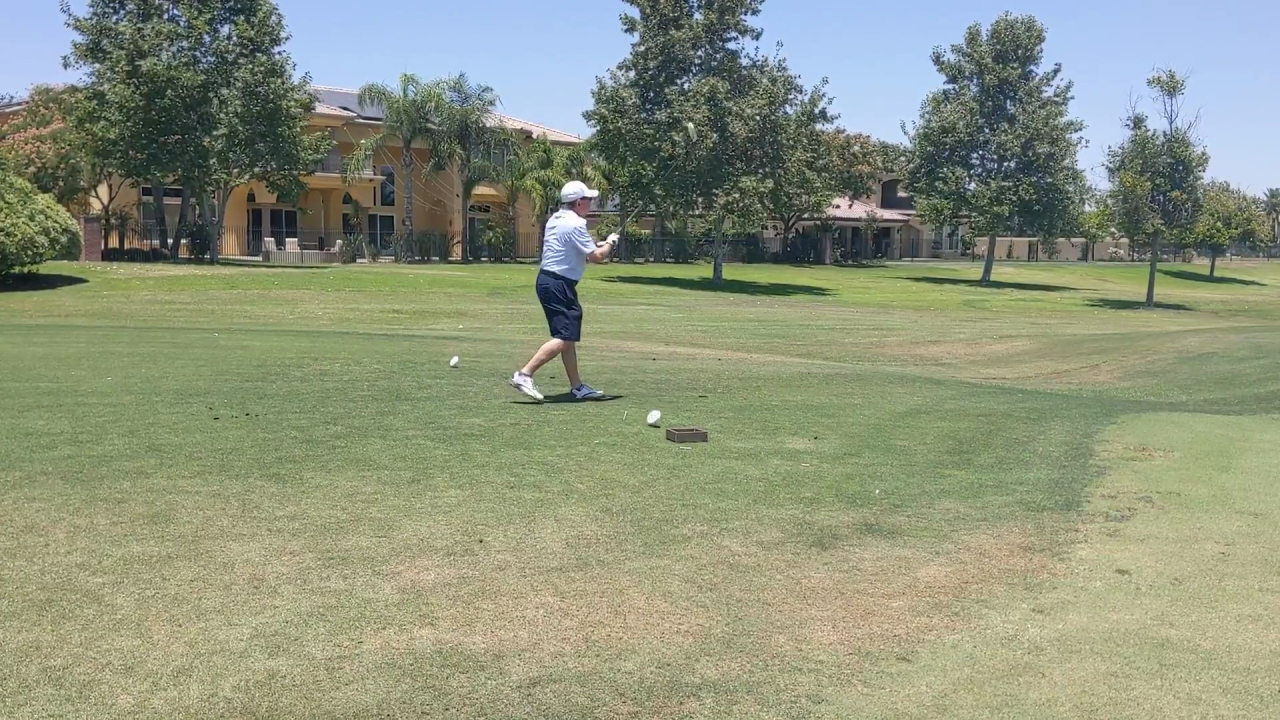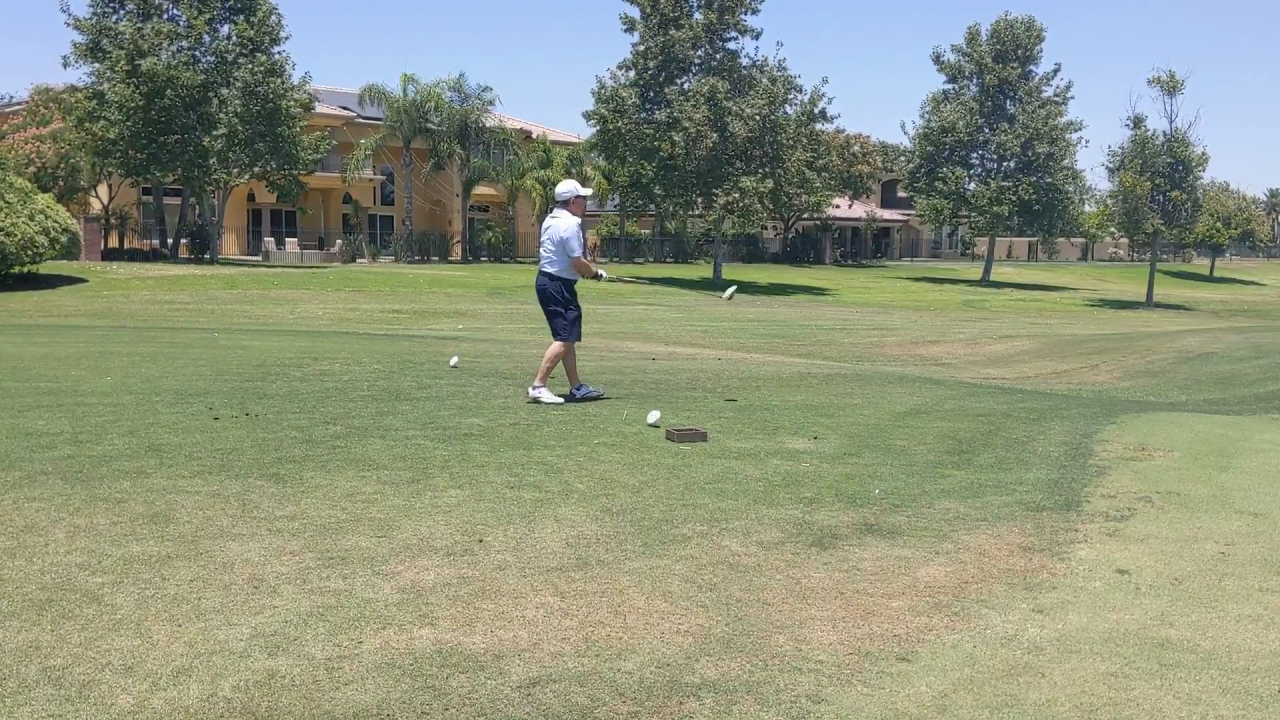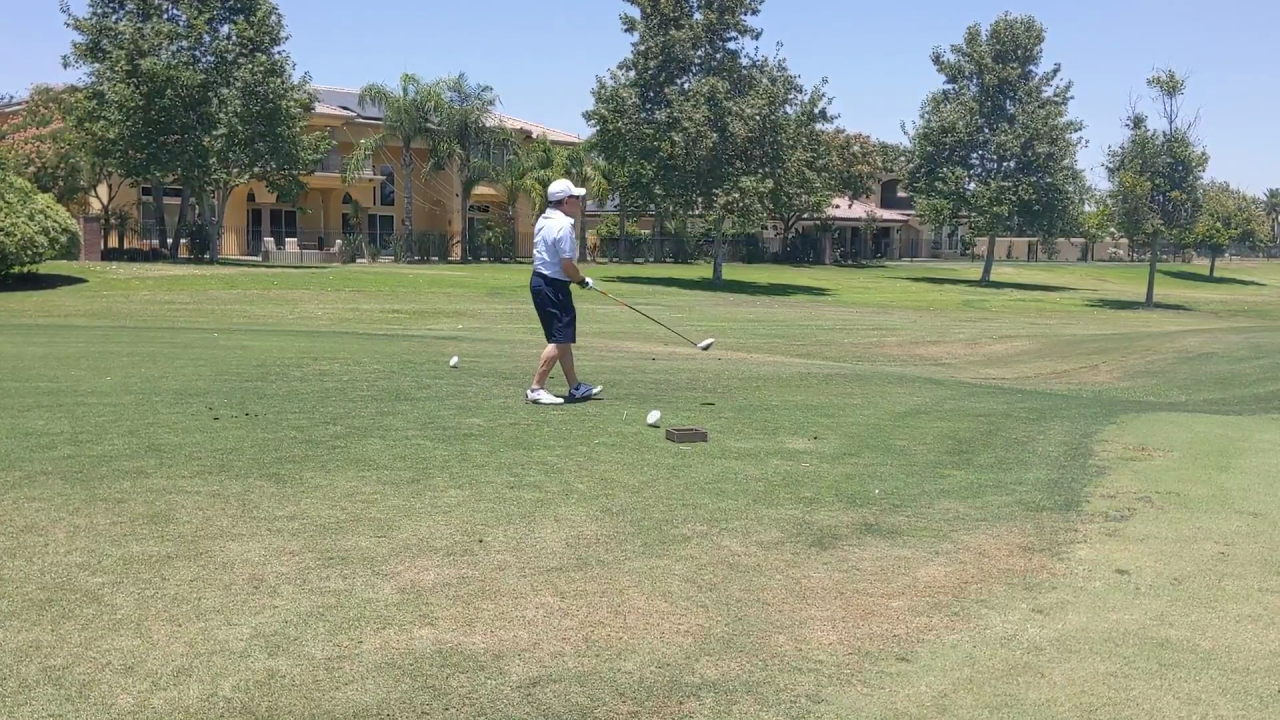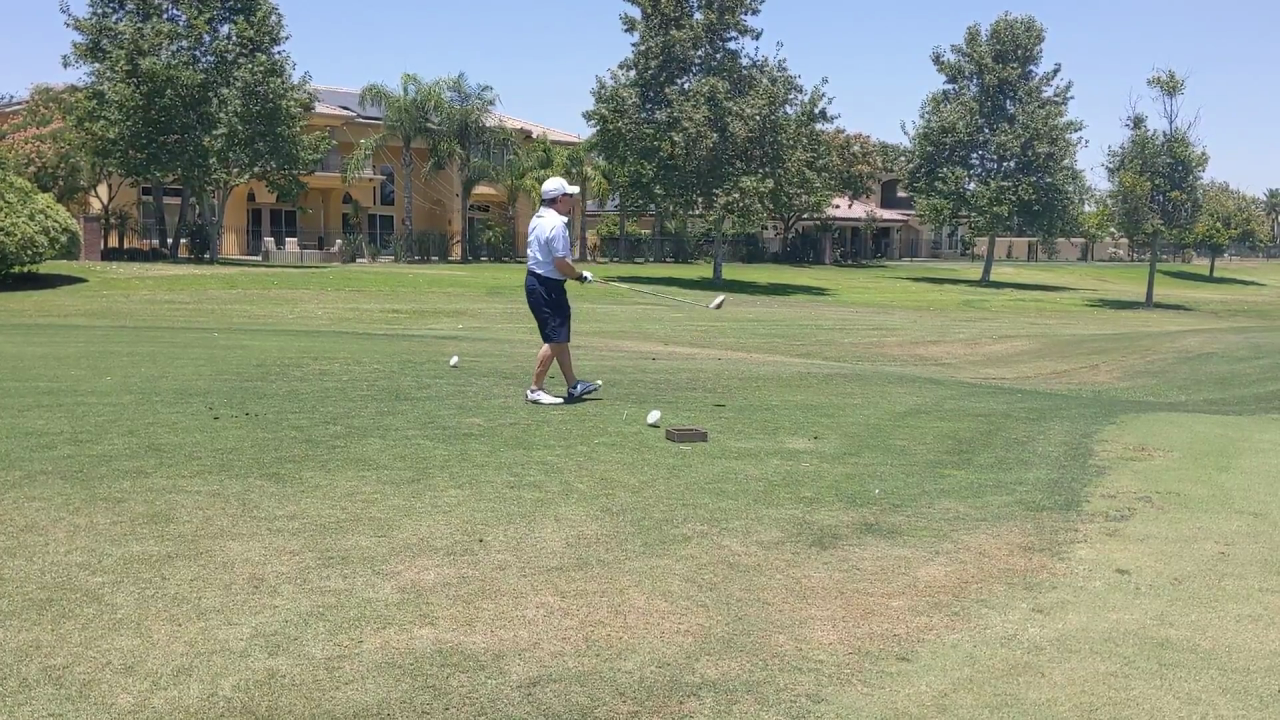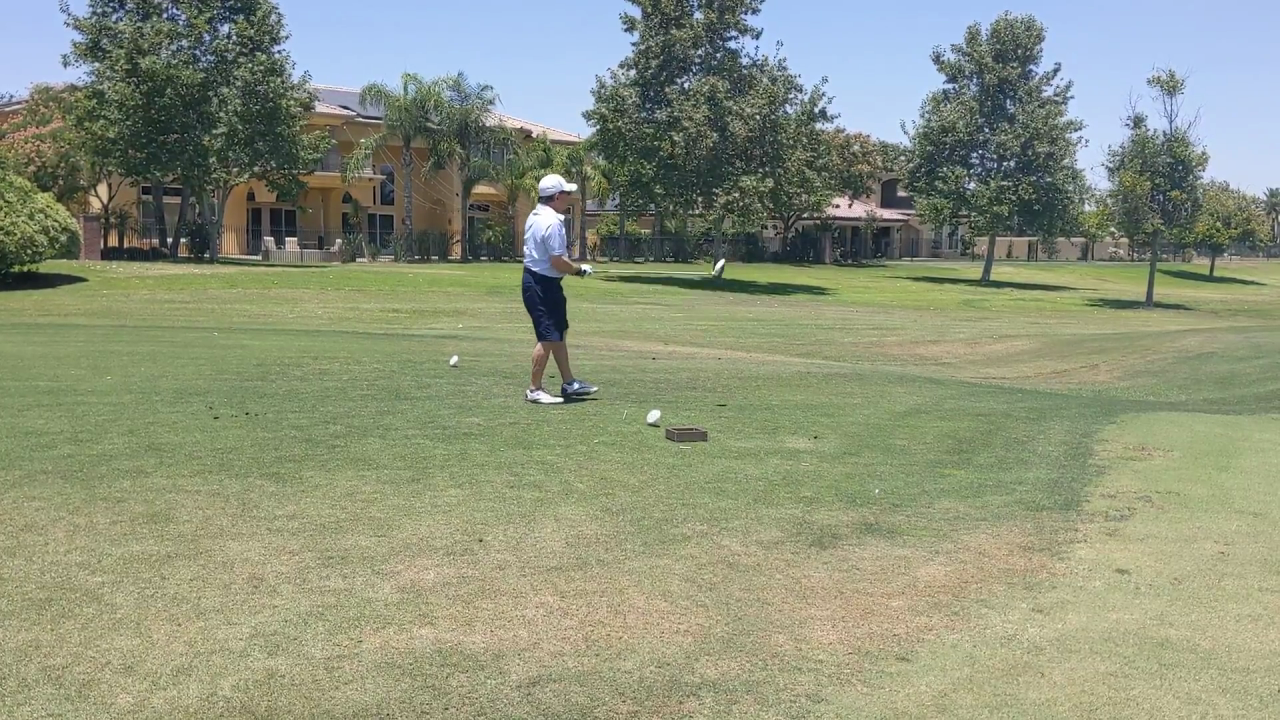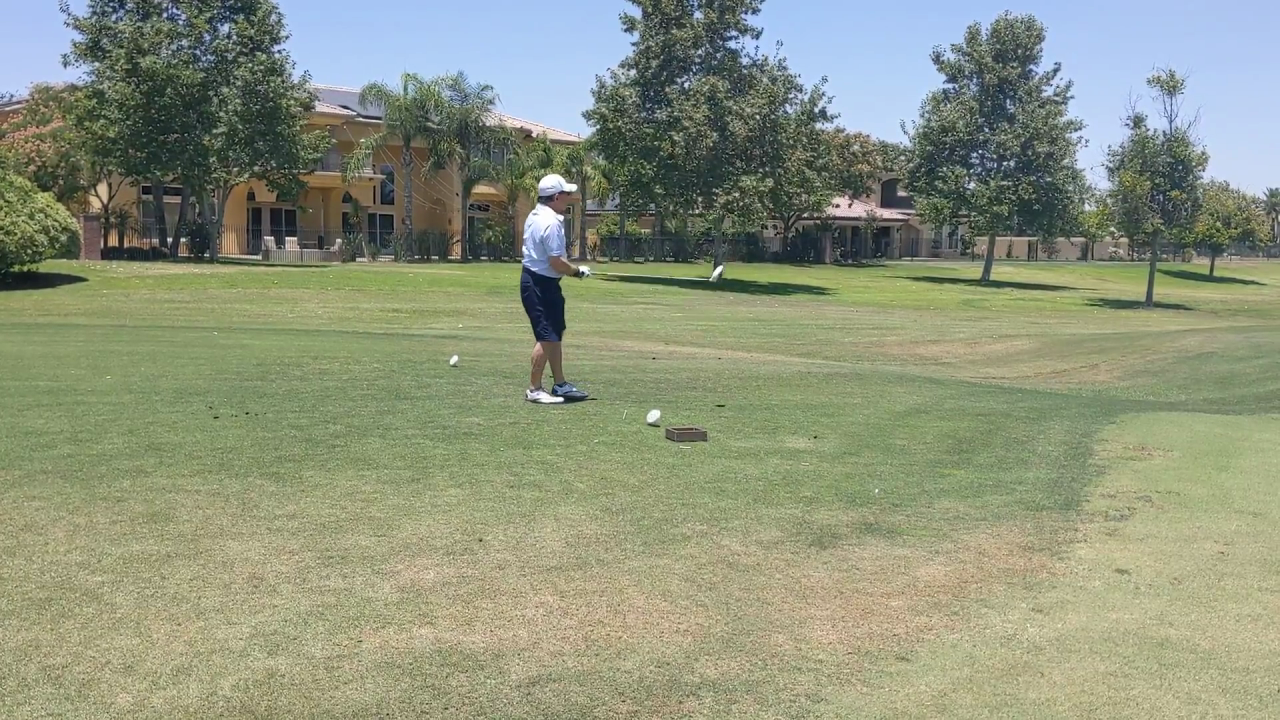
dt=0.2s
person 1, frame 1
left shoulder: (557, 219)
right shoulder: (574, 224)
right elbow: (596, 256)
left wrist: (600, 243)
right wrist: (610, 243)
left hip: (550, 281)
right hip: (558, 285)
left knee: (569, 336)
right knee: (564, 337)
left ankle: (577, 387)
right ankle: (524, 374)
person 1, frame 2
left shoulder: (552, 220)
right shoulder: (569, 224)
right elbow: (578, 263)
left wrist: (589, 271)
right wrist: (596, 273)
left hip: (549, 282)
right hip: (557, 286)
left knee: (568, 337)
right knee: (564, 339)
left ankle: (576, 387)
right ankle: (538, 386)
person 1, frame 3
left shoulder: (544, 220)
right shoulder: (562, 225)
right elbow: (567, 265)
left wrist: (577, 279)
right wrist: (583, 281)
left hip: (543, 282)
right hip: (552, 287)
left knee: (563, 339)
right knee: (559, 340)
left ankle: (575, 387)
right ankle: (536, 389)
person 1, frame 4
left shoulder: (539, 219)
right shoulder: (555, 224)
right elbow: (561, 264)
left wrist: (574, 273)
right wrist: (580, 275)
left hip: (538, 282)
right hip: (546, 286)
left knee: (559, 337)
right knee: (554, 339)
left ankle: (574, 385)
right ankle: (535, 390)
person 1, frame 5
left shoulder: (536, 216)
right shoulder: (551, 222)
right elbow: (557, 261)
left wrist: (572, 266)
right wrist: (579, 269)
left hip: (537, 280)
right hip: (542, 284)
left knee: (558, 333)
right knee: (548, 337)
left ankle: (569, 383)
right ankle: (534, 390)
person 1, frame 6
left shoulder: (536, 216)
right shoulder: (550, 222)
right elbow: (556, 262)
left wrist: (572, 269)
right wrist: (577, 271)
left hip: (538, 281)
right hip: (541, 284)
left knee: (555, 334)
right knee: (546, 337)
left ankle: (560, 385)
right ankle: (534, 389)
